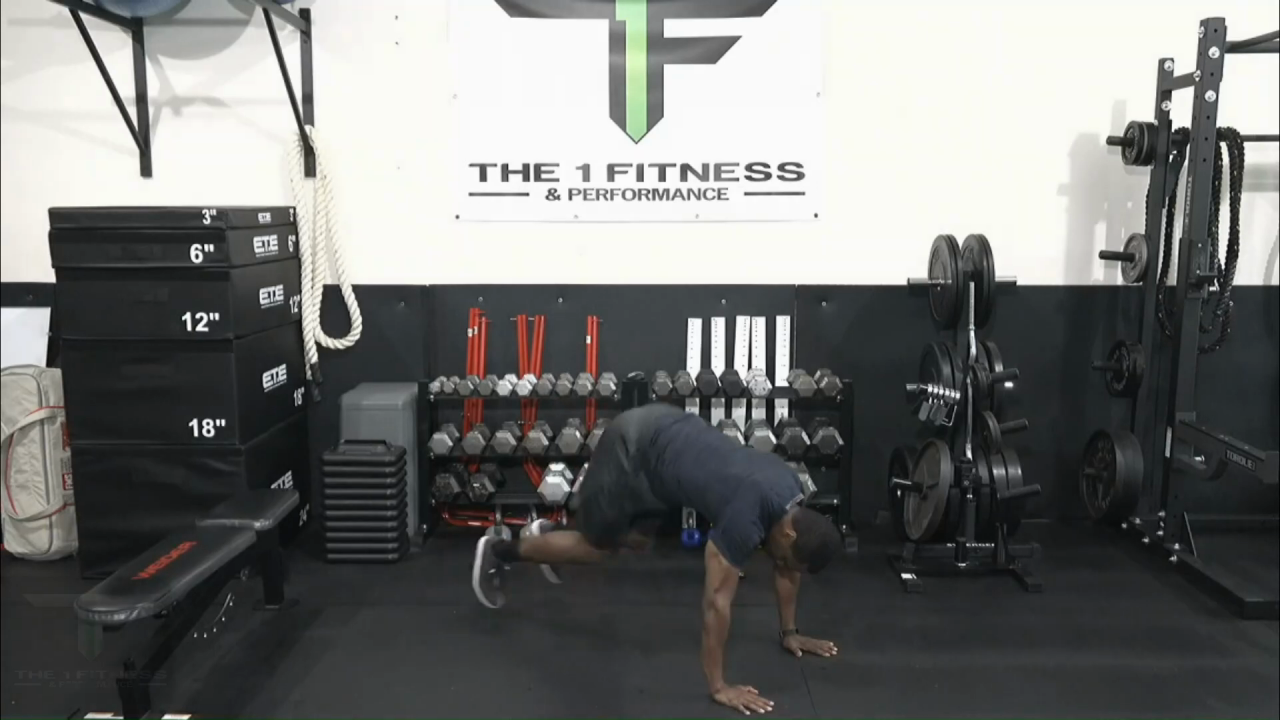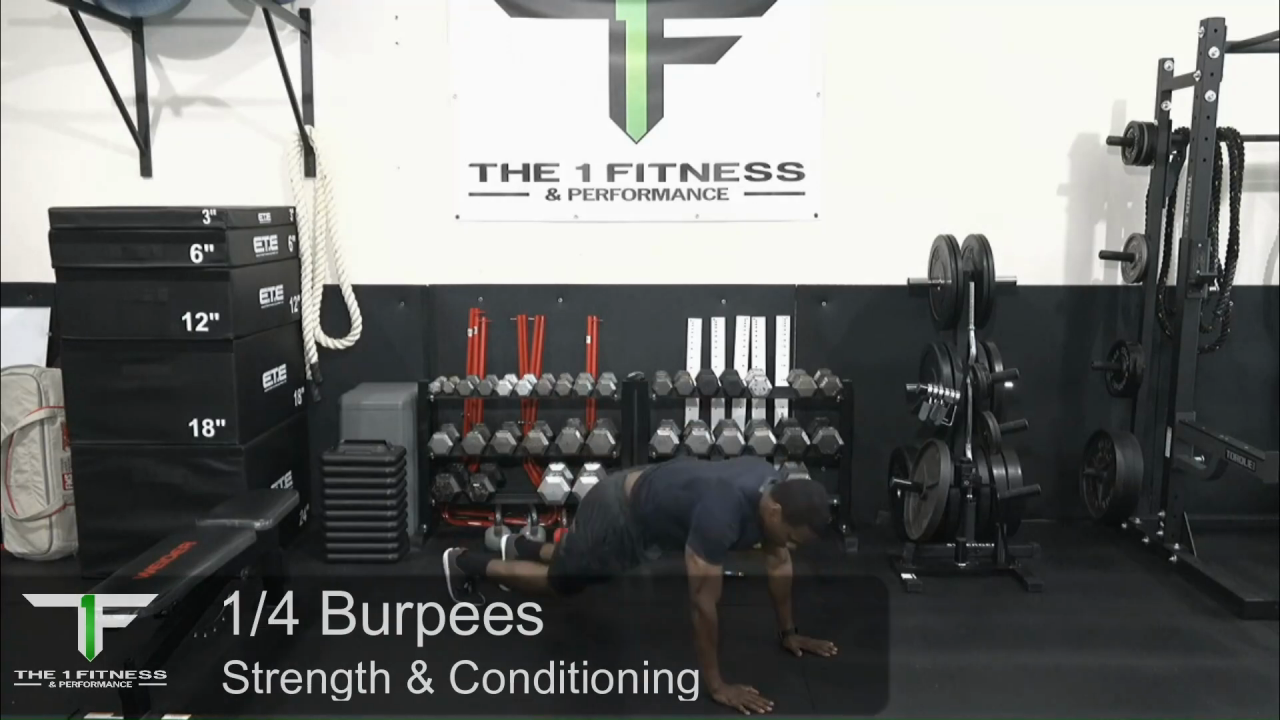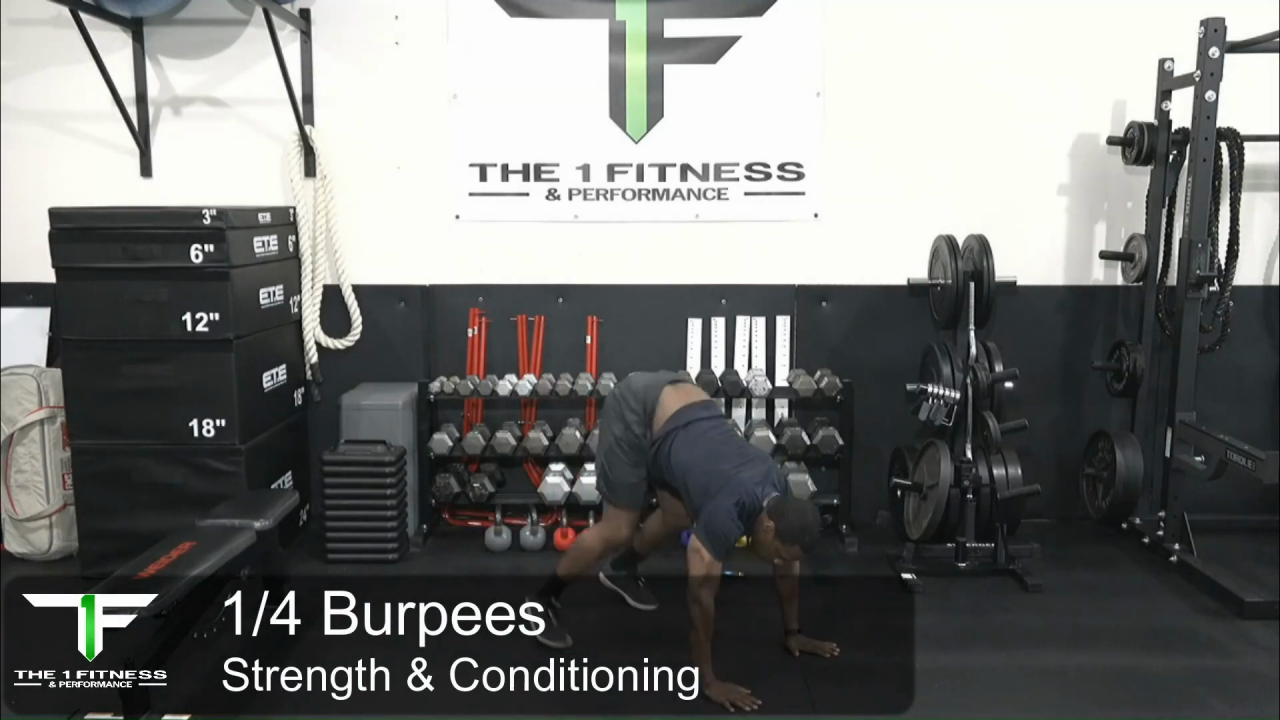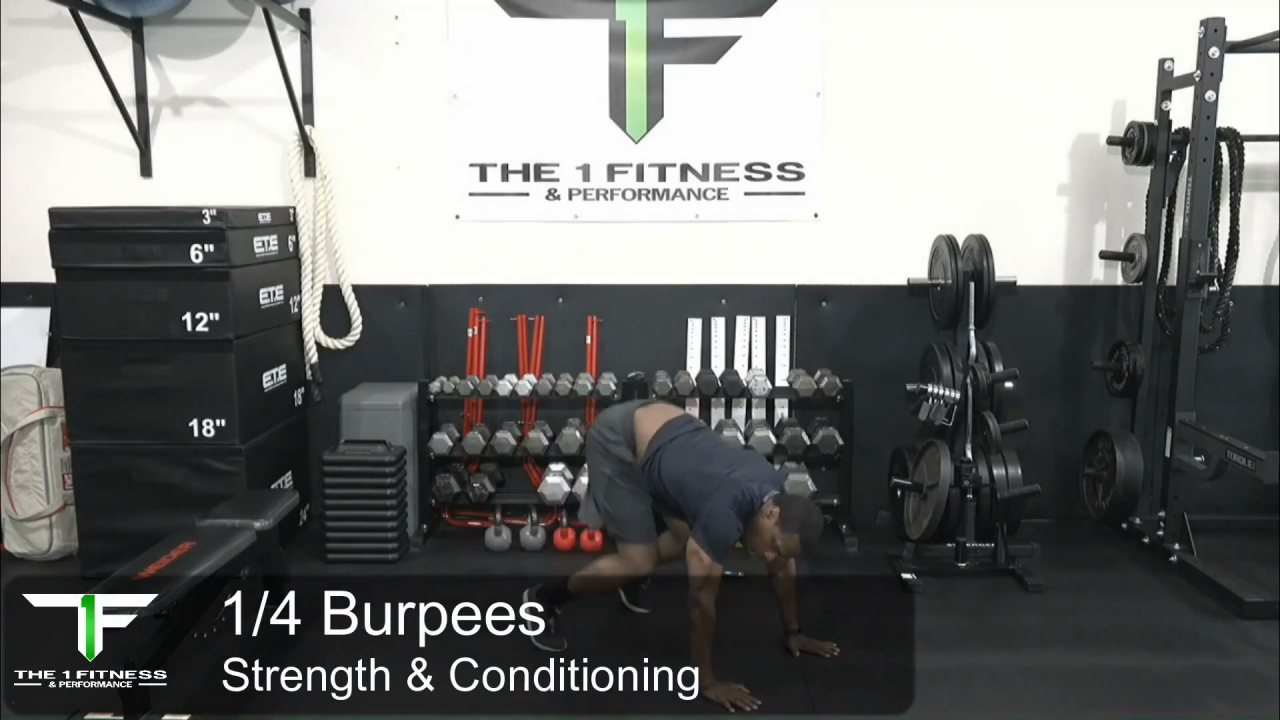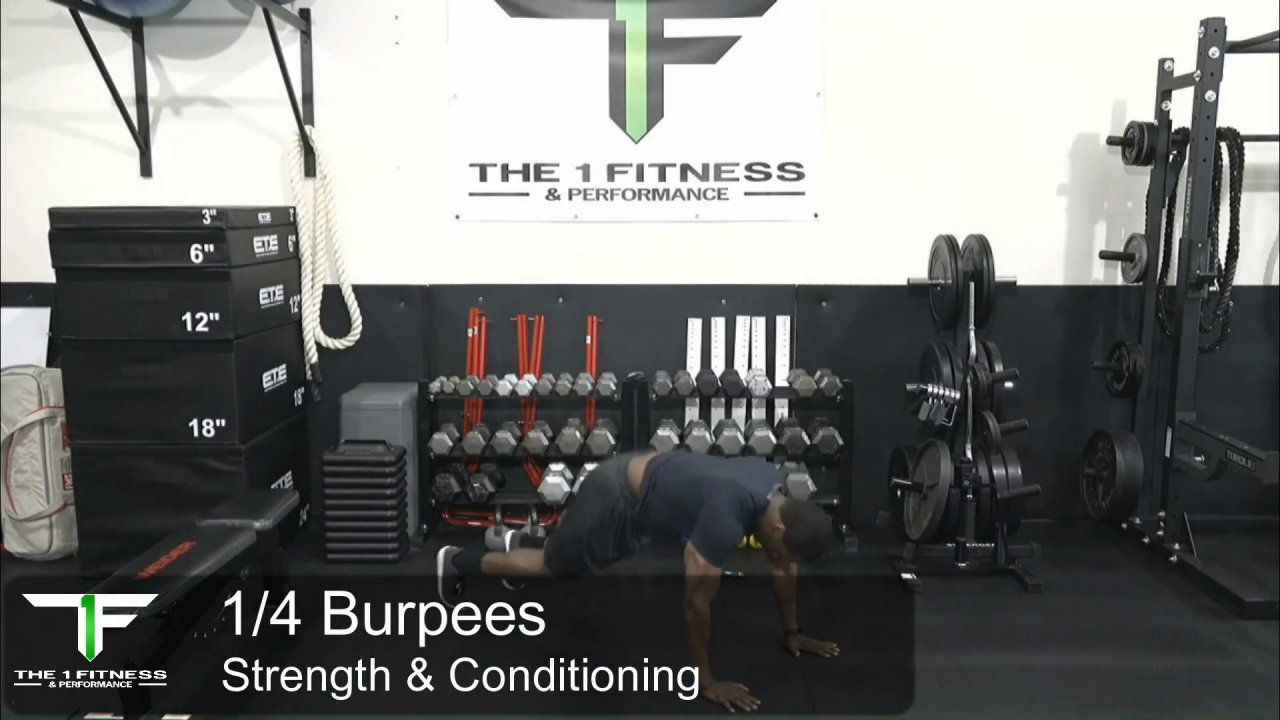
dt=1s
person 1, frame 1
left shoulder: (790, 496)
right shoulder: (746, 518)
left elbow: (785, 572)
right elbow: (717, 600)
left wrist: (789, 633)
right wrist: (717, 687)
left hip: (665, 425)
right hip: (635, 444)
left knee: (636, 540)
right knee: (594, 547)
left ankle: (552, 533)
right ankle: (498, 552)
person 1, frame 2
left shoulder: (772, 485)
right shoulder: (722, 515)
left elbow: (778, 562)
right elbow: (703, 602)
left wrist: (789, 632)
right wrist: (717, 686)
left hip: (638, 497)
right hip: (619, 513)
left knee: (576, 561)
right knee: (560, 583)
left ankle: (523, 547)
right ankle: (466, 563)
person 1, frame 3
left shoulder: (780, 502)
right shoulder: (730, 512)
left elbow: (788, 568)
right elbow: (701, 594)
left wrist: (793, 632)
right wrist: (707, 680)
left hip: (677, 398)
right hip: (635, 407)
left knee: (681, 517)
right knee: (620, 529)
left ankle: (623, 571)
right ankle: (545, 598)
person 1, frame 4
left shoulder: (776, 495)
right shoulder: (725, 512)
left elbow: (783, 567)
right elbow: (702, 598)
left wrist: (793, 633)
right wrist: (707, 682)
left hip: (659, 424)
right hip: (619, 439)
left knee: (694, 538)
right knee: (638, 565)
right ankle: (544, 598)
person 1, frame 5
left shoulder: (777, 489)
right shoulder: (726, 518)
left elbow: (783, 565)
right elbow: (697, 601)
left wrist: (793, 633)
right wrist: (705, 680)
left hip: (637, 478)
right hip: (616, 493)
left knee: (586, 556)
right knee: (557, 566)
left ankle: (526, 544)
right ankle: (459, 562)
